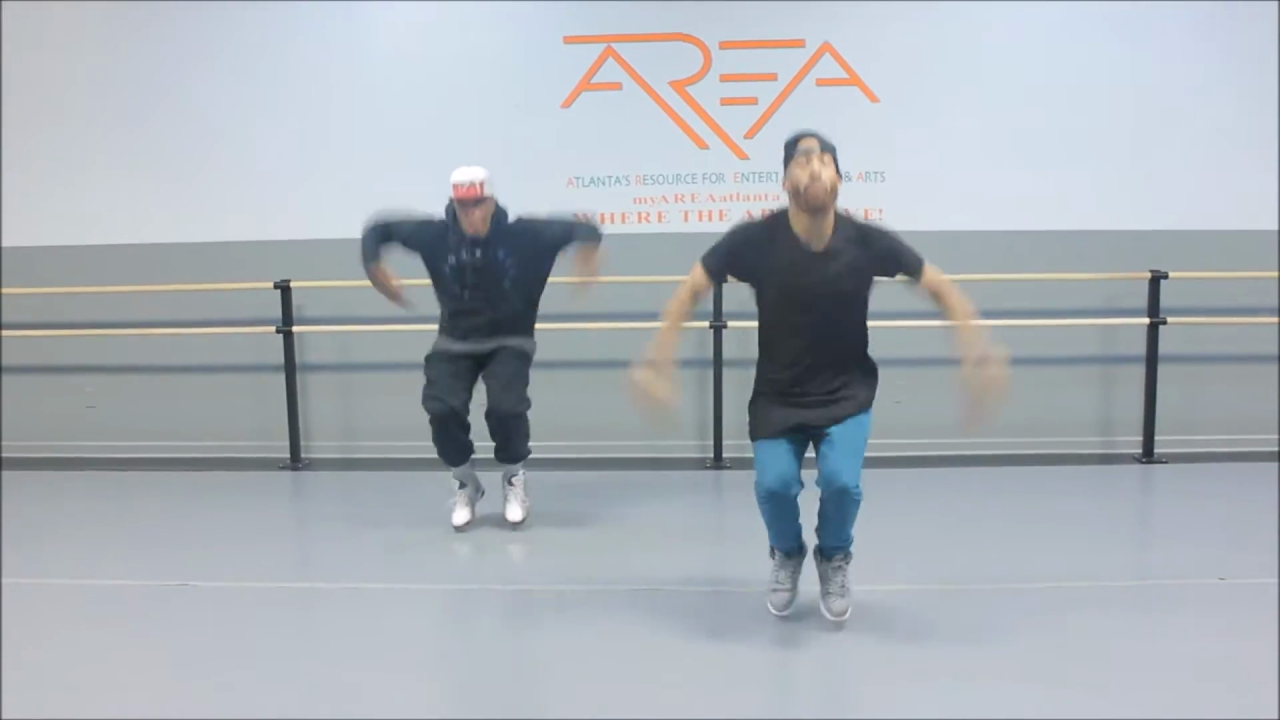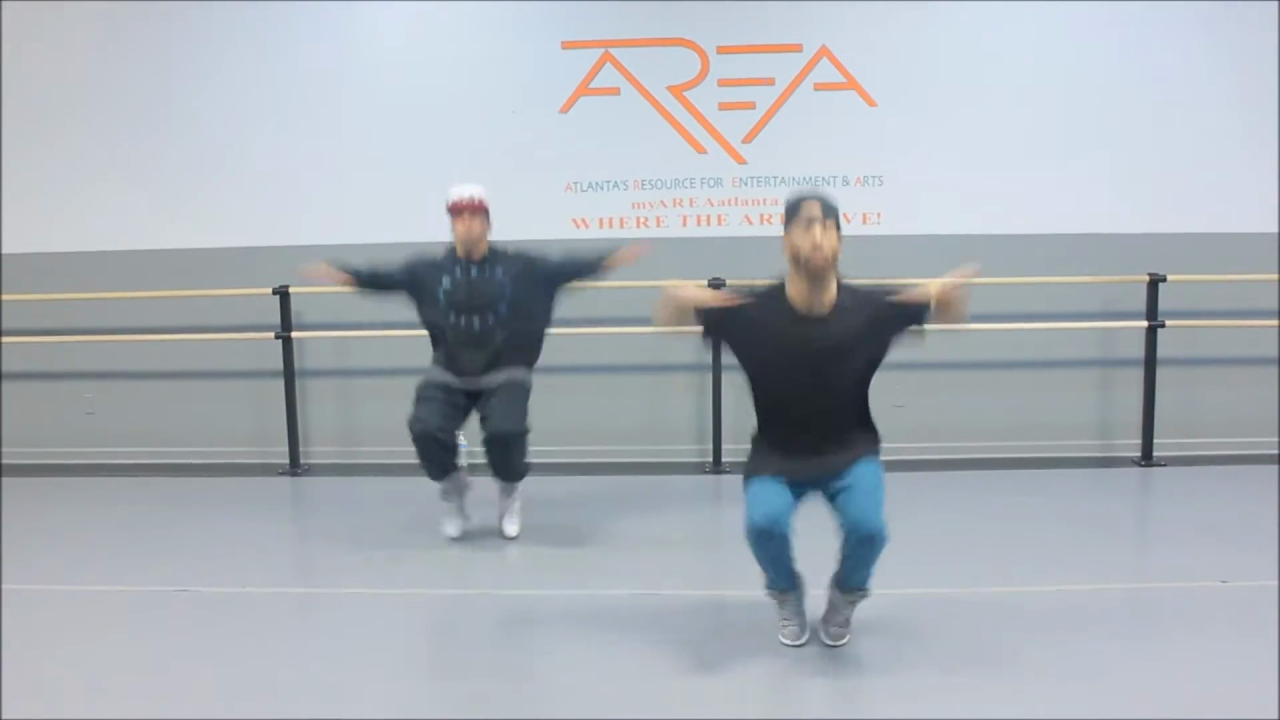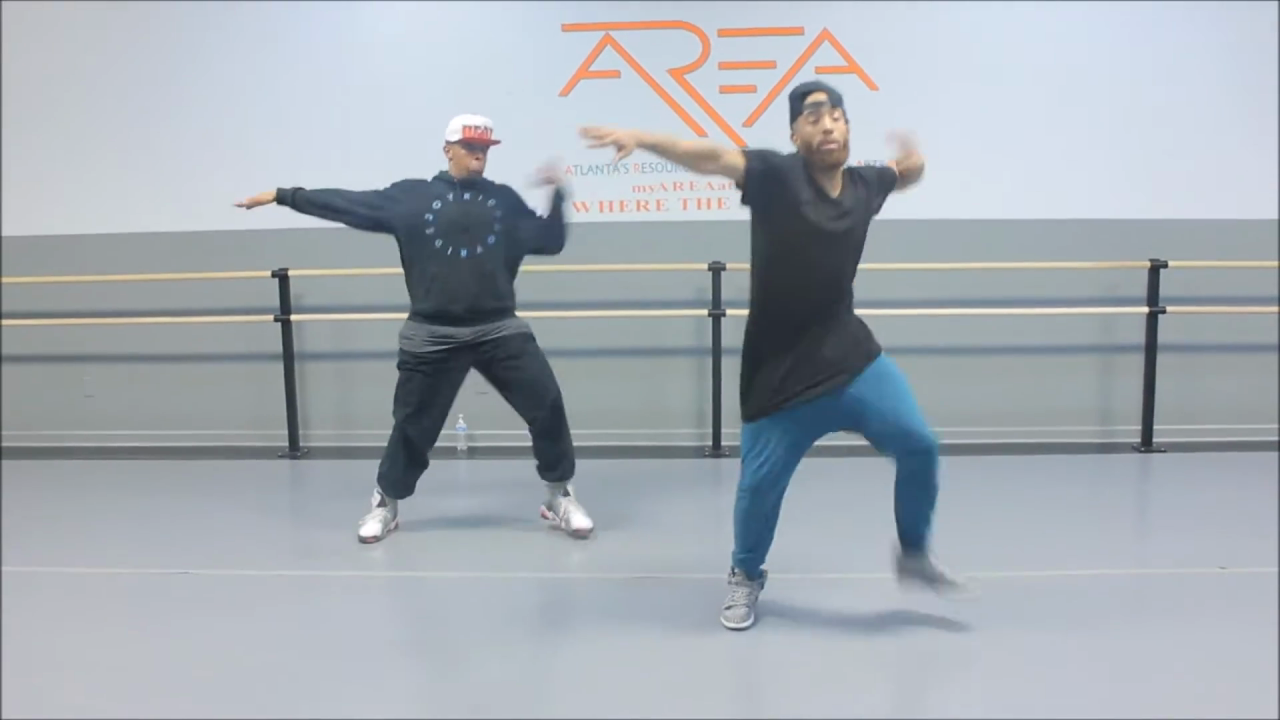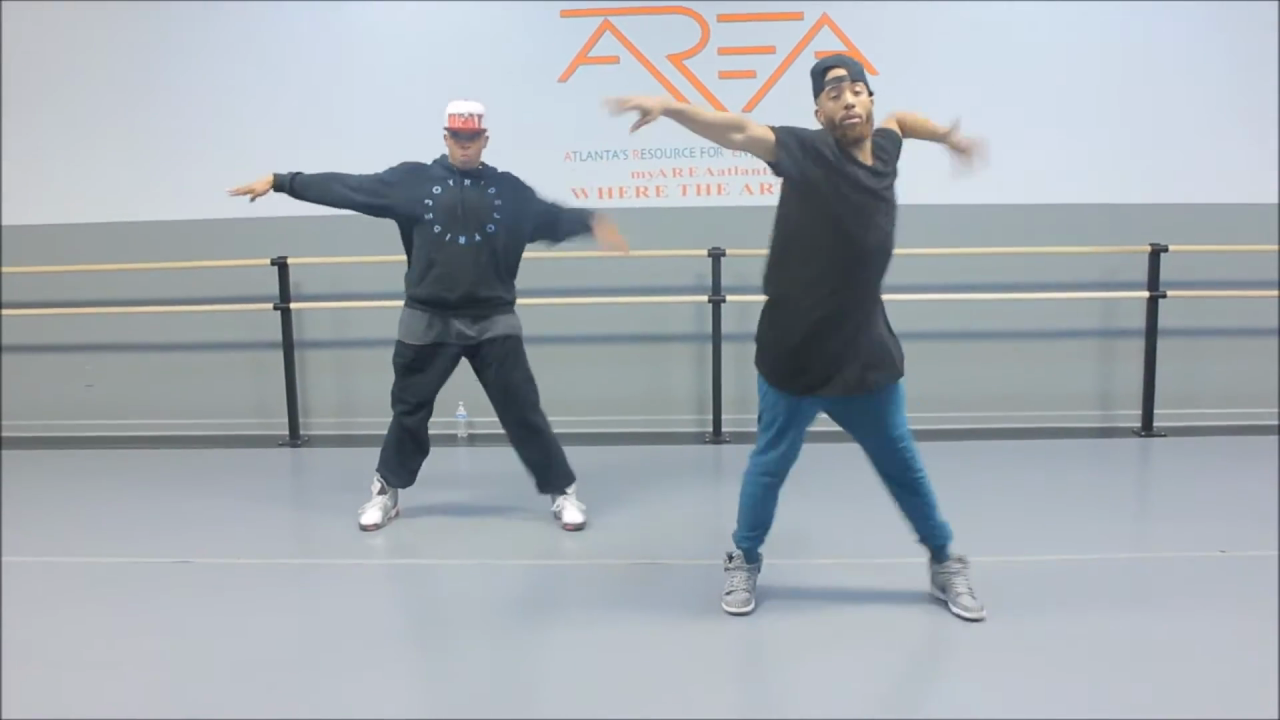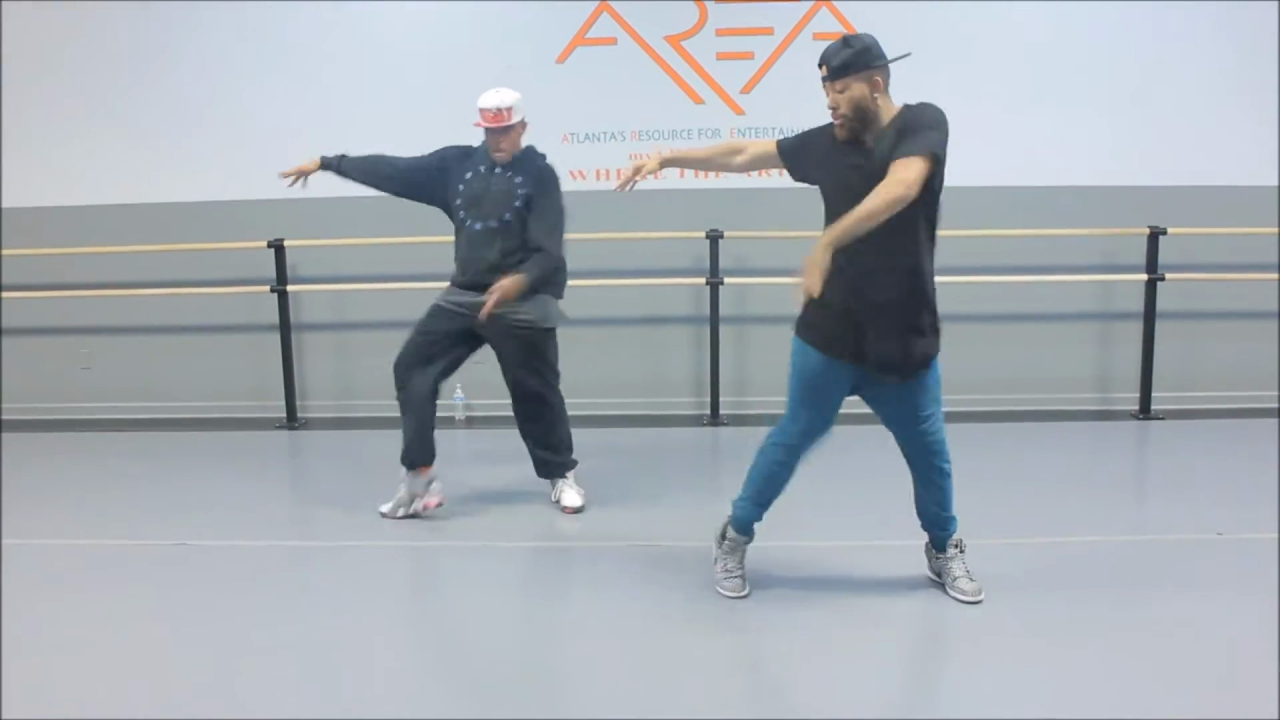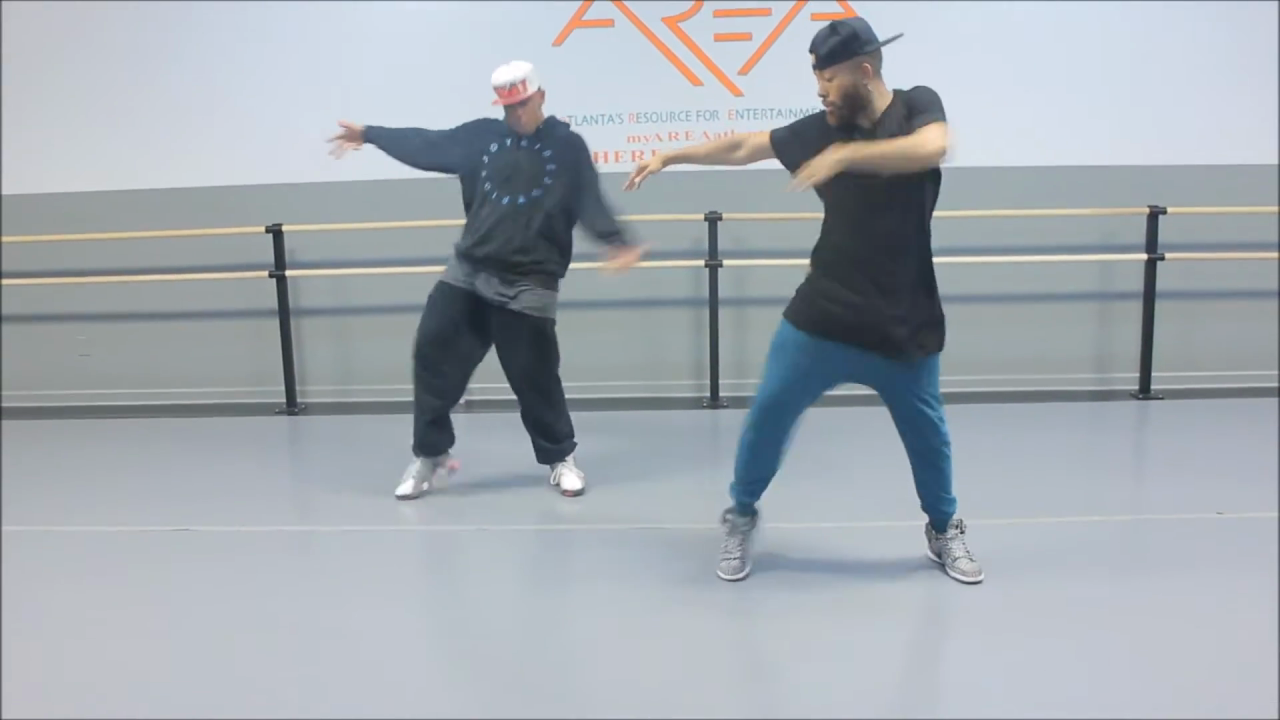
dt=0.5s
person 1, frame 1
left shoulder: (869, 242)
right shoulder: (756, 238)
left elbow: (935, 283)
right elbow: (691, 289)
left wrist: (973, 342)
right wrist: (659, 357)
left hip: (847, 391)
right hip: (779, 396)
left knee: (842, 483)
right knee: (774, 484)
left ankle: (833, 558)
right ankle: (787, 556)
person 1, frame 2
left shoulder: (871, 309)
right shoulder: (753, 311)
left elbow: (950, 312)
right elbow: (668, 317)
left wrist: (950, 292)
right wrist: (682, 301)
left hip: (850, 453)
right hip: (780, 454)
left knee: (868, 527)
right knee: (764, 522)
left ankle: (846, 592)
right ankle: (786, 593)
person 1, frame 3
left shoulder: (866, 183)
right shoulder: (775, 175)
left elbow: (908, 172)
right elbow: (713, 157)
left wrist: (911, 164)
right wrist: (643, 139)
left hip: (851, 358)
right hip: (780, 374)
left knee: (919, 446)
right knee: (760, 485)
left ankle: (914, 556)
right ankle: (746, 578)
person 1, frame 4
left shoulder: (883, 154)
right shoulder: (807, 151)
left elbow: (896, 123)
right elbow: (740, 131)
left wrist: (939, 132)
right wrist: (667, 107)
left hip: (867, 349)
right hip: (796, 353)
left knee: (901, 463)
right knee: (771, 462)
left ankle: (946, 565)
right ankle: (744, 562)
person 1, frame 5
left shoulder: (922, 121)
right shoulder: (826, 144)
left elbow: (901, 189)
right elbow: (745, 155)
left wrist: (828, 243)
right wrist: (665, 158)
left hip: (906, 334)
right hip: (832, 328)
left knee: (928, 448)
right knee: (795, 434)
left ankle: (943, 551)
right ankle: (735, 535)
person 1, frame 6
left shoulder: (917, 107)
right shoulder: (817, 129)
left elbow: (931, 148)
right elbow: (744, 145)
left wrist: (846, 153)
right wrist: (668, 156)
left hip: (903, 318)
right hip: (822, 310)
left knee: (926, 432)
right knee: (770, 408)
left ankle: (945, 532)
right ankle: (740, 518)
person 2, frame 1
left shoulder: (521, 235)
right shoulder: (435, 233)
left elbow: (577, 229)
right elbow: (379, 229)
left wrist: (588, 246)
right wrist: (374, 267)
left hip: (508, 341)
right hip: (455, 343)
left knee: (506, 410)
right knee: (442, 410)
left ankle: (514, 481)
right ankle: (466, 485)
person 2, frame 2
left shoulder: (517, 266)
right shoulder: (431, 270)
left elbow: (572, 266)
right elbow: (381, 276)
left wrist: (611, 260)
right wrist: (344, 275)
left hip: (505, 373)
right hip: (449, 375)
left knee: (505, 431)
right knee: (427, 430)
left ankle: (509, 494)
right ankle: (453, 489)
person 2, frame 3
left shoulder: (503, 199)
right shoulder: (411, 195)
left elbow: (552, 241)
right elbow: (348, 204)
left wrist: (557, 193)
right wrist: (282, 196)
left hip: (499, 328)
right hip: (432, 333)
left knee: (546, 401)
right knee: (413, 422)
left ankle: (560, 495)
right ankle: (386, 504)
person 2, frame 4
left shoulder: (507, 188)
right shoulder: (413, 179)
left elbow: (553, 218)
right elbow: (344, 188)
left wrist: (593, 224)
right wrist: (279, 181)
left hip: (493, 321)
right hip: (428, 322)
left knee: (521, 407)
right knee: (409, 411)
left ankle: (561, 491)
right ankle: (386, 492)
person 2, frame 5
left shoulder: (540, 175)
right shoulder: (457, 162)
left elbow: (548, 249)
right elbow: (395, 171)
left wrist: (519, 280)
right wrist: (327, 163)
left hip: (525, 303)
right hip: (464, 296)
left knee: (535, 393)
right knee: (411, 370)
left ankle: (561, 475)
right ankle: (419, 476)
person 2, frame 6
left shoulder: (567, 147)
right shoulder: (482, 135)
left elbow: (592, 202)
right elbow: (422, 143)
left wrist: (619, 242)
right wrist: (367, 134)
left hip: (528, 286)
right hip: (468, 275)
left knee: (535, 377)
right knee: (433, 355)
left ankle: (560, 458)
right ankle: (431, 455)
